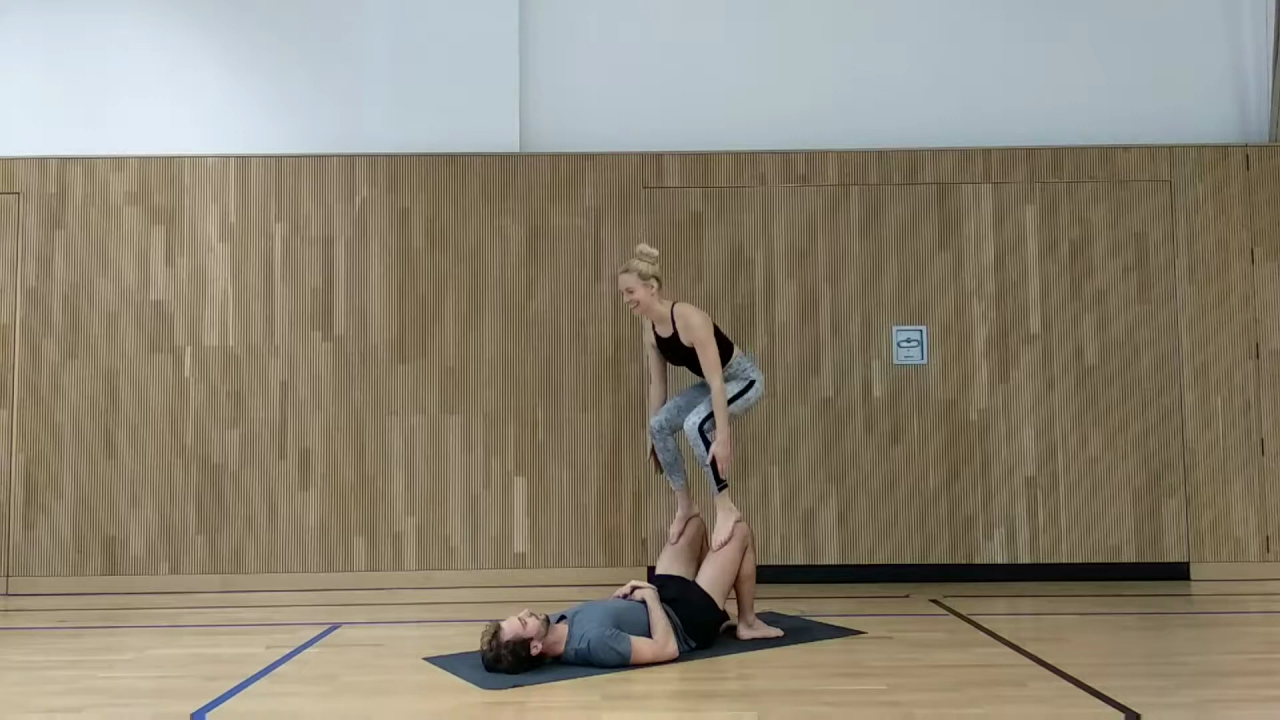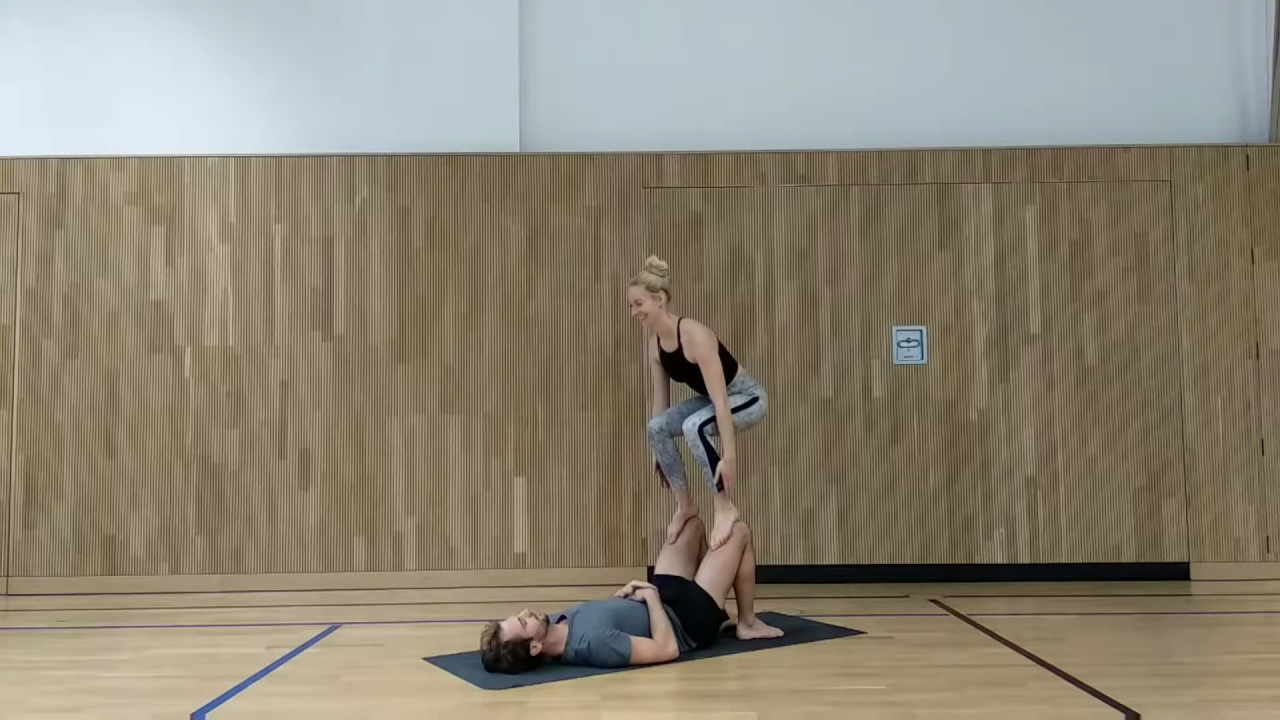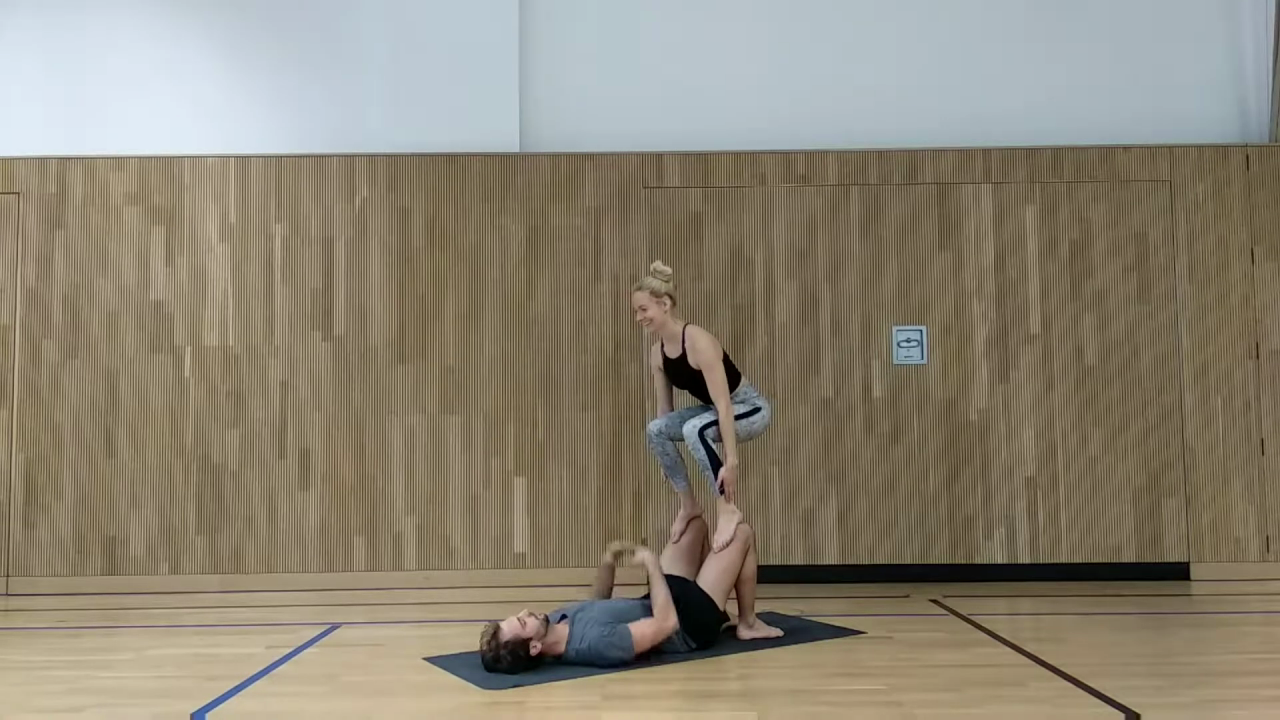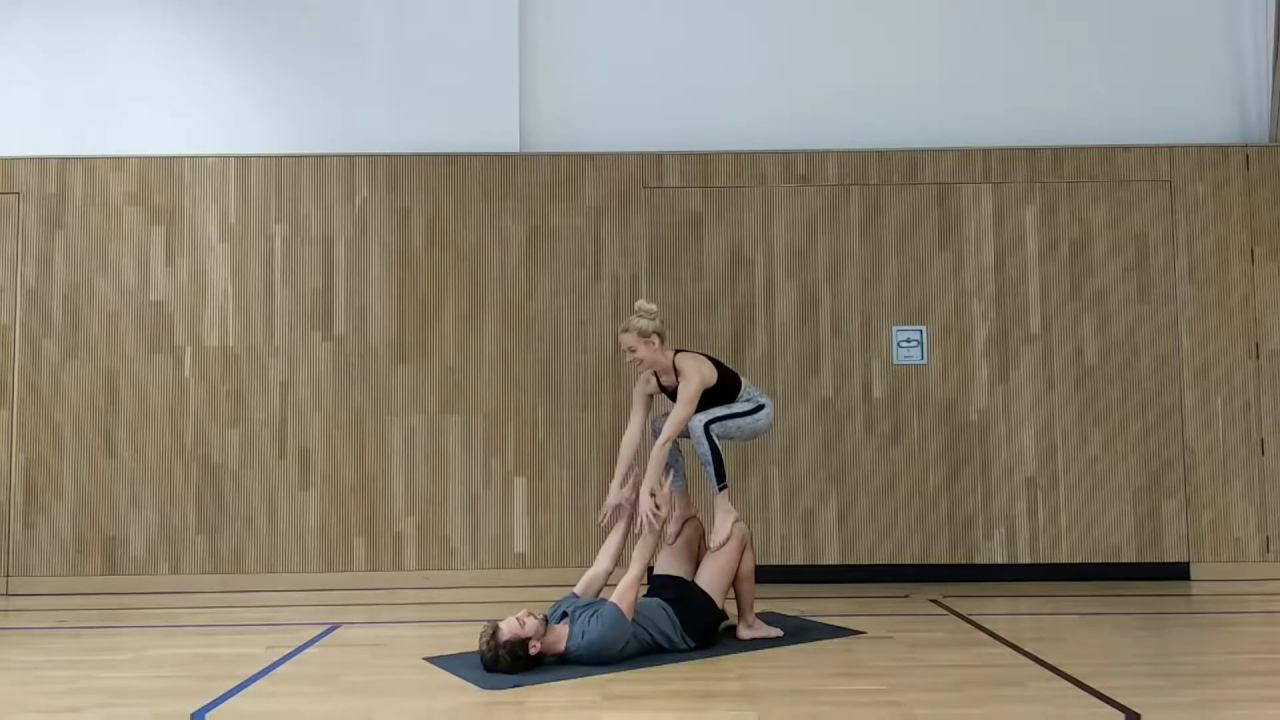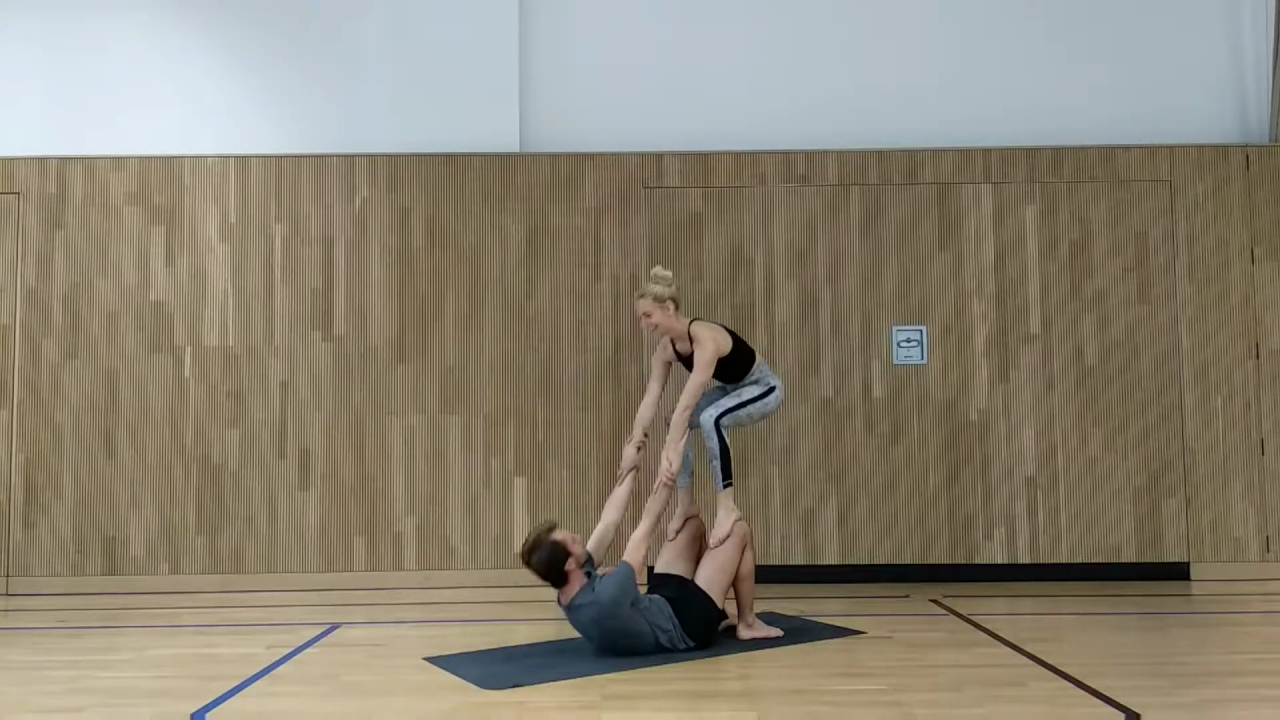
dt=1s
person 1, frame 1
left shoulder: (554, 626)
right shoulder: (592, 643)
right elbow: (667, 649)
left wrist: (618, 596)
right wrist: (650, 597)
left hip: (664, 604)
right hip: (688, 623)
left knee: (695, 523)
right knee: (739, 531)
left ankle: (717, 613)
right ankle: (748, 625)
person 1, frame 2
left shoulder: (554, 625)
right shoulder: (591, 643)
right elbow: (668, 648)
left wrist: (620, 595)
right wrist: (651, 598)
left hip: (665, 603)
right hip: (689, 623)
left knee: (693, 524)
right knee: (739, 532)
left ankle: (718, 612)
right ankle: (748, 624)
person 1, frame 3
left shoulder: (558, 621)
right shoulder: (595, 643)
right elbow: (668, 624)
left wrist: (607, 564)
right wrist: (653, 568)
left hip: (656, 607)
right hip: (692, 625)
left knee: (697, 525)
right knee: (742, 533)
left ankle: (720, 612)
right ankle: (748, 625)
person 1, frame 4
left shoulder: (558, 616)
right shoulder: (597, 639)
left elbow: (601, 567)
right elbow: (635, 572)
left wrist: (626, 512)
right wrist: (659, 514)
left hip: (661, 604)
right hip: (689, 623)
left knee: (692, 524)
right knee: (738, 532)
left ankle: (719, 613)
right ankle: (748, 623)
person 1, frame 5
left shoulder: (573, 587)
right shoulder: (605, 600)
left elbow: (609, 523)
right elbow: (643, 534)
left wrist: (631, 469)
right wrist: (666, 481)
left hip: (661, 606)
right hip: (687, 630)
left knee: (693, 524)
right knee: (739, 532)
left ankle: (718, 615)
right ankle: (748, 624)
person 2, frame 1
left shoulder: (689, 319)
right shoulder: (650, 331)
left elbow: (717, 382)
right elbow: (657, 384)
left wrist: (723, 437)
right wrist: (654, 440)
left hip: (743, 379)
right hip: (711, 384)
left knee: (694, 424)
right knee: (659, 425)
left ankle: (726, 509)
right ankle: (685, 506)
person 2, frame 2
left shoulder: (694, 335)
right shoulder: (654, 345)
left elbow: (721, 401)
right elbow: (660, 401)
left wrist: (729, 456)
right wrist: (661, 454)
left hip: (747, 397)
right hip: (713, 400)
left knee: (694, 426)
right knee: (655, 427)
left ankle: (724, 508)
right ankle: (684, 506)
person 2, frame 3
left shoulder: (698, 342)
right shoulder: (657, 354)
left elbow: (724, 406)
right elbow: (665, 409)
left wrist: (731, 461)
right wrist: (667, 461)
left hip: (750, 409)
right hip: (714, 410)
left knee: (693, 429)
right knee: (656, 429)
left ankle: (727, 510)
right ankle: (688, 505)
person 2, frame 4
left shoulder: (690, 371)
right shoulder: (647, 381)
left elbow: (666, 440)
right elbow: (632, 434)
left wrist: (646, 492)
right wrist: (615, 488)
left hip: (754, 408)
right hip: (722, 410)
left knee: (699, 424)
right knee: (659, 426)
left ankle: (724, 509)
right ankle: (682, 506)
person 2, frame 5
left shoulder: (704, 338)
right shoulder: (665, 348)
left elbow: (686, 404)
right elbow: (650, 399)
right wrist: (632, 446)
left hip: (763, 387)
right hip: (732, 388)
left knee: (710, 420)
right knee: (676, 425)
left ankle: (727, 508)
right ankle: (686, 504)
